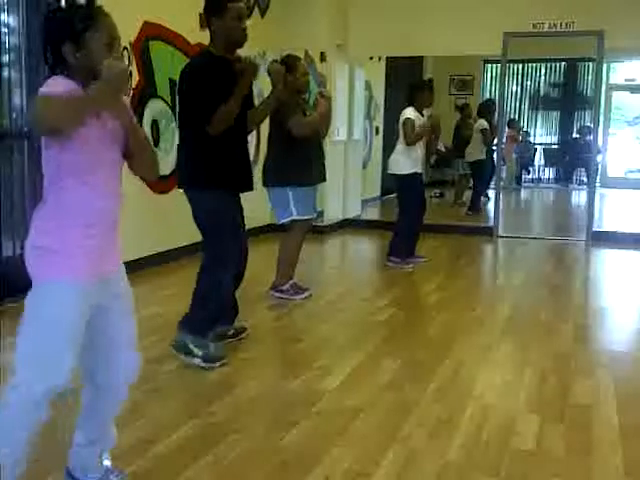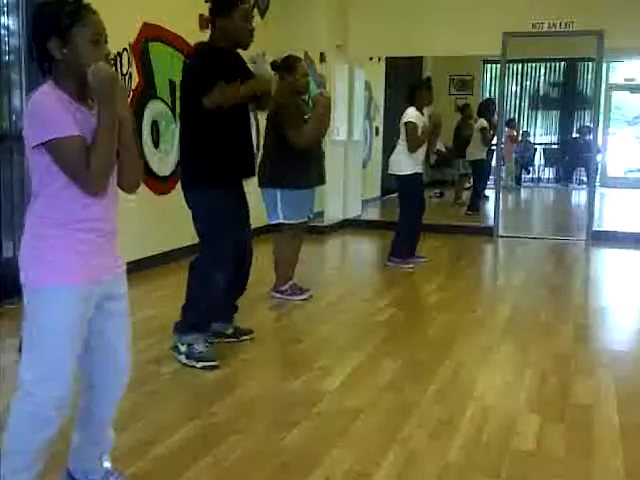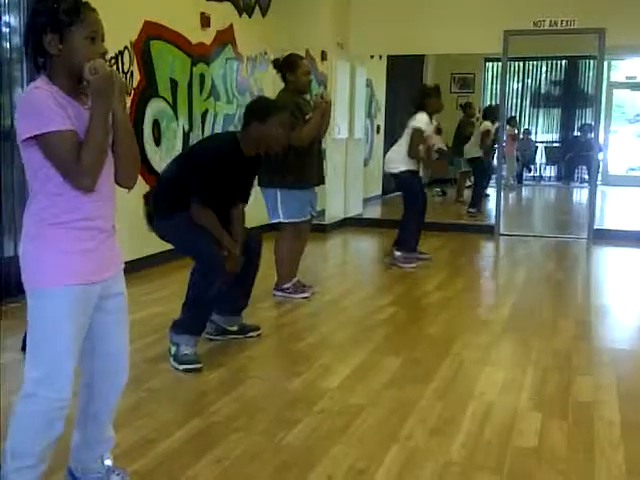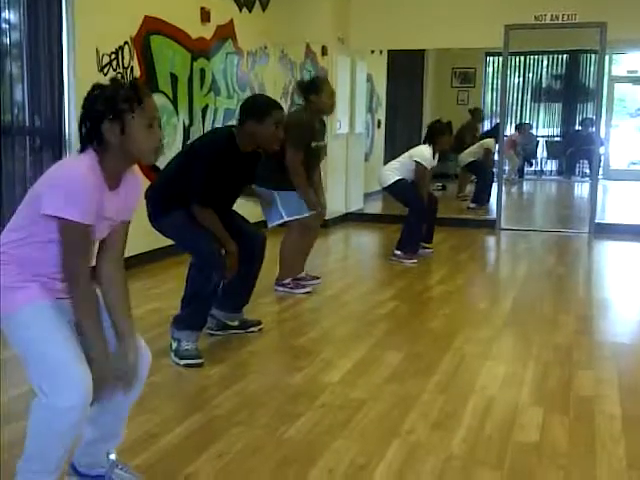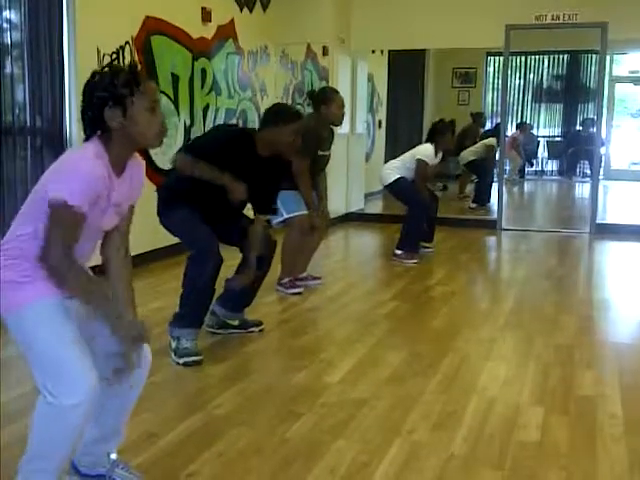
dt=0.4s
person 1, frame 1
left shoulder: (107, 101)
right shoulder: (60, 92)
left elbow: (148, 170)
right elbow: (48, 120)
left wrist: (123, 109)
right wrist: (104, 90)
left hip: (105, 260)
right hip: (63, 262)
left knee: (119, 367)
right knee: (40, 378)
person 1, frame 2
left shoulder: (97, 104)
right shoulder: (45, 105)
left elbow: (130, 181)
right elbow: (93, 181)
left wrist: (120, 109)
right wrist: (106, 109)
left hip: (105, 265)
right hip: (59, 269)
left knee: (112, 372)
right knee: (49, 387)
person 1, frame 3
left shoulder: (94, 98)
right shoulder: (39, 100)
left elbow: (127, 176)
right elbow: (83, 176)
left wrist: (117, 104)
right wrist: (101, 104)
left hip: (105, 262)
right hip: (59, 267)
left knee: (111, 369)
right knee: (53, 385)
person 1, frame 4
left shoulder: (130, 183)
right shoulder: (76, 180)
left elbow: (109, 264)
right elbow: (76, 275)
left wrist: (125, 340)
right wrist: (99, 354)
left hip: (69, 288)
left knee: (133, 363)
right knee: (71, 388)
person 1, frame 5
left shoulder: (133, 168)
right shoulder: (84, 168)
left elbow: (116, 248)
right elbow: (54, 256)
left wrist: (129, 320)
right wrist: (114, 316)
left hip: (70, 278)
left knee: (133, 358)
right knee: (76, 388)
person 2, frame 1
left shoulder: (234, 66)
right shoulder: (200, 69)
left elbow: (244, 125)
right elbow: (213, 126)
left wrist: (276, 92)
right wrist: (243, 87)
left hip: (226, 177)
right hip: (204, 179)
left knee: (235, 251)
right knee: (223, 255)
left ankle: (220, 322)
right ankle: (192, 334)
person 2, frame 2
left shoulder: (236, 62)
right shoulder: (203, 57)
left elbow: (261, 102)
right elbow: (210, 99)
left wrist: (263, 88)
right wrist: (255, 86)
left hip: (230, 174)
right hip: (204, 175)
left knee: (239, 249)
right knee: (216, 253)
left ankle: (220, 323)
right ankle: (189, 336)
person 2, frame 3
left shoulder: (252, 158)
right shoulder: (217, 153)
left elbow: (237, 205)
right elbow: (199, 207)
left wrist: (237, 247)
right wrist: (229, 246)
left hip: (207, 208)
right hip: (169, 210)
left knee: (250, 246)
right knee: (212, 260)
left ankle: (224, 319)
right ankle: (182, 339)
person 2, frame 4
left shoulder: (252, 151)
right shoulder: (214, 148)
left elbow: (237, 186)
right elbow: (200, 207)
left wrist: (256, 193)
right wrist: (229, 244)
left hip: (210, 204)
right hip: (169, 206)
left knee: (253, 241)
right knee: (210, 255)
left ankle: (224, 315)
right ankle: (184, 334)
person 2, frame 5
left shoulder: (276, 166)
right shoulder: (231, 138)
left elbow: (261, 218)
right elbow: (181, 160)
left wrist: (251, 266)
right wrist: (227, 180)
left hip: (219, 206)
right hip: (180, 202)
left knee: (265, 244)
right knee: (207, 252)
left ankle: (225, 314)
right ankle: (183, 333)
person 3, frame 1
left shoulder: (300, 101)
right shoulder: (284, 102)
left elbow: (320, 133)
right elbow: (301, 129)
left wrist: (326, 108)
right wrist: (321, 110)
left hip: (304, 175)
right hip: (287, 177)
left knee: (301, 227)
right knee: (297, 227)
left ankle: (288, 281)
right ankle: (280, 285)
person 3, frame 2
left shoulder: (301, 103)
right shoulder: (283, 104)
left elbow: (319, 135)
right elbow: (301, 140)
left wrist: (326, 110)
right wrist: (319, 111)
left hip: (302, 177)
right hip: (284, 179)
left knee: (298, 229)
right knee: (288, 229)
left ankle: (289, 281)
right ankle: (280, 286)
person 3, frame 3
left shoulder: (302, 101)
right shoulder: (285, 103)
left elbow: (316, 134)
right elbow: (298, 139)
left wrist: (324, 114)
right wrist: (319, 115)
left hip: (303, 177)
right hip: (284, 178)
left knee: (303, 227)
right knee: (290, 229)
left ankle: (292, 279)
right ankle: (282, 284)
person 3, frame 4
left shoulder: (319, 123)
right shoulder: (300, 122)
left elbow: (313, 164)
right elbow: (293, 163)
left wrist: (319, 195)
right wrist: (307, 197)
left hip: (295, 180)
right hip: (275, 180)
left knee: (314, 220)
right knee: (298, 225)
left ankle: (297, 273)
right ankle: (283, 280)
person 3, frame 5
left shoulder: (327, 132)
right shoulder: (308, 130)
left elbow: (319, 170)
right elbow: (300, 170)
left wrist: (323, 201)
right wrist: (311, 206)
left hip: (298, 182)
left knee: (320, 222)
right knee: (299, 223)
left ankle: (299, 273)
right ankle: (284, 279)
person 4, frame 1
left shoulder: (423, 116)
right shoulder: (409, 114)
left elbow: (427, 149)
right elbow: (409, 140)
left wrist: (433, 131)
right wrist: (427, 127)
left hip: (415, 169)
right hip: (404, 168)
left knee: (418, 209)
right knee: (408, 211)
left ankle: (407, 253)
right ankle: (395, 256)
person 4, frame 2
left shoulder: (422, 115)
right shoulder: (411, 115)
left elbow: (427, 146)
right elbow: (412, 146)
left wrist: (434, 131)
right wrist: (429, 130)
left hip: (415, 169)
right hip: (405, 169)
left knee: (417, 210)
right knee: (409, 212)
left ankle: (408, 253)
right ankle: (396, 256)
person 4, frame 3
left shoulder: (429, 121)
right shoulder: (421, 121)
left elbow: (426, 150)
right elbow: (412, 152)
left hip: (408, 166)
right hip: (398, 165)
left knee: (419, 205)
right knee: (415, 205)
left ankle: (410, 249)
right ankle: (400, 251)
person 4, frame 4
left shoulder: (434, 154)
right shoulder: (424, 154)
left elbow: (426, 185)
right elbow: (421, 186)
left wrist: (428, 203)
right wrist: (423, 214)
left hip: (403, 178)
right hip: (391, 177)
left knee: (431, 202)
right knee: (418, 205)
left ankle: (420, 242)
right ankle: (402, 251)
person 4, frame 5
left shoulder: (438, 152)
right shoulder: (427, 151)
left elbow: (426, 178)
right elbow: (418, 181)
left wrist: (429, 200)
right wrist: (427, 202)
left hip: (405, 177)
right hip: (392, 176)
left knee: (432, 201)
right knee: (418, 204)
left ankle: (420, 242)
right ankle: (402, 251)
